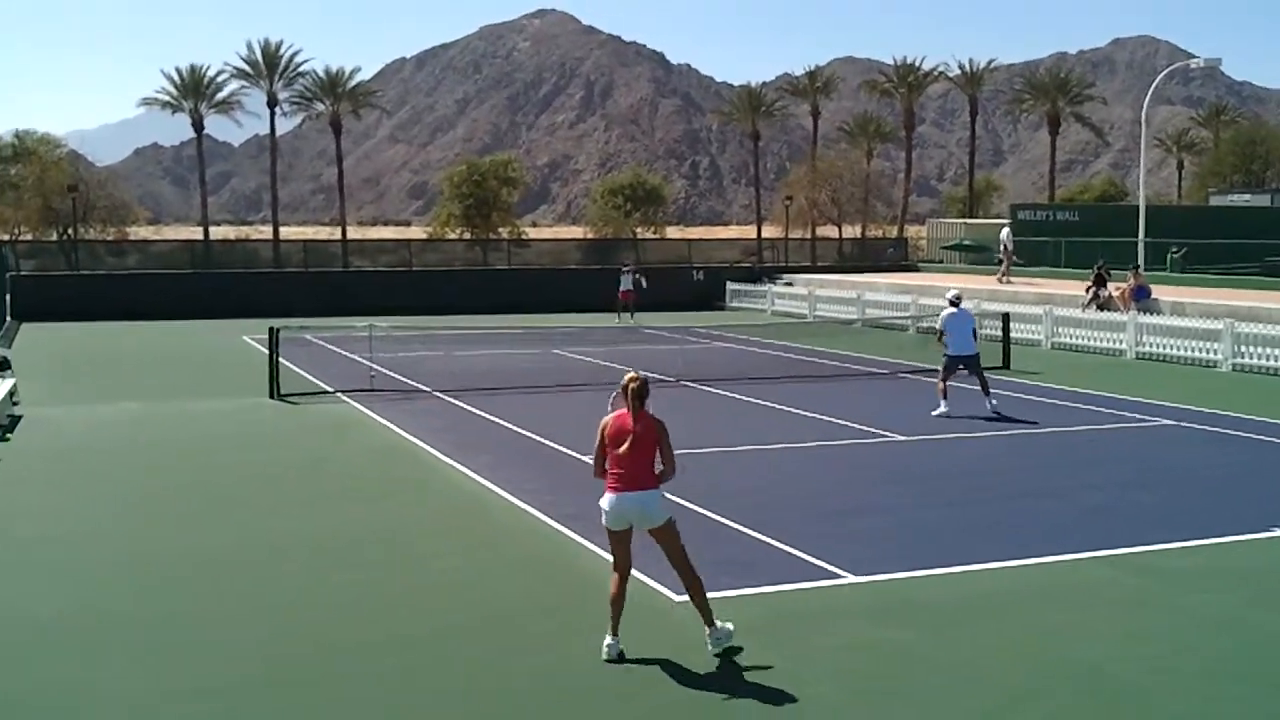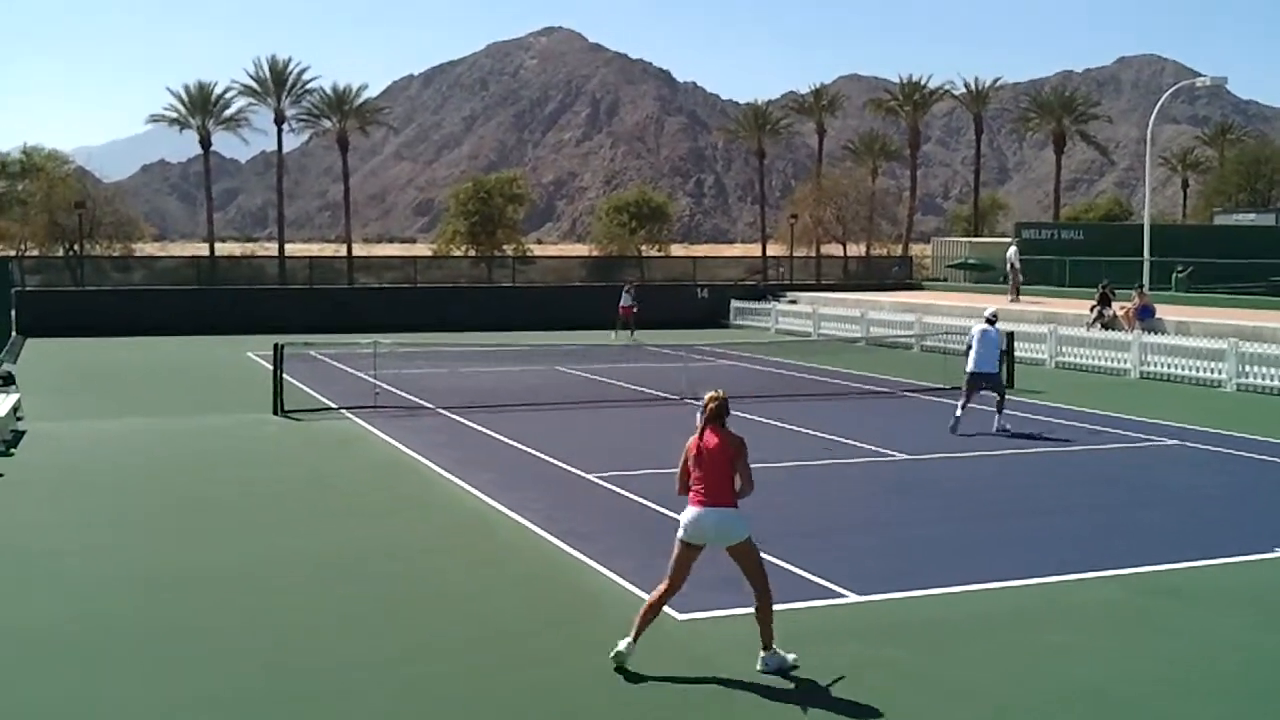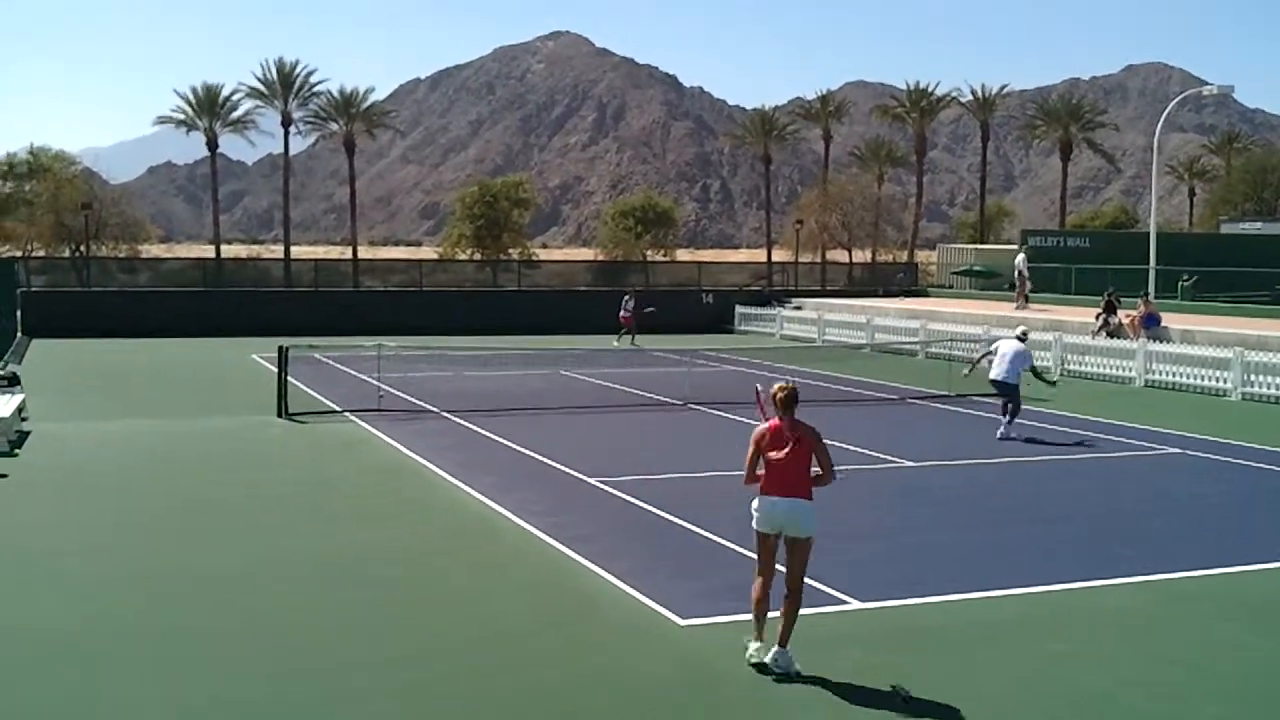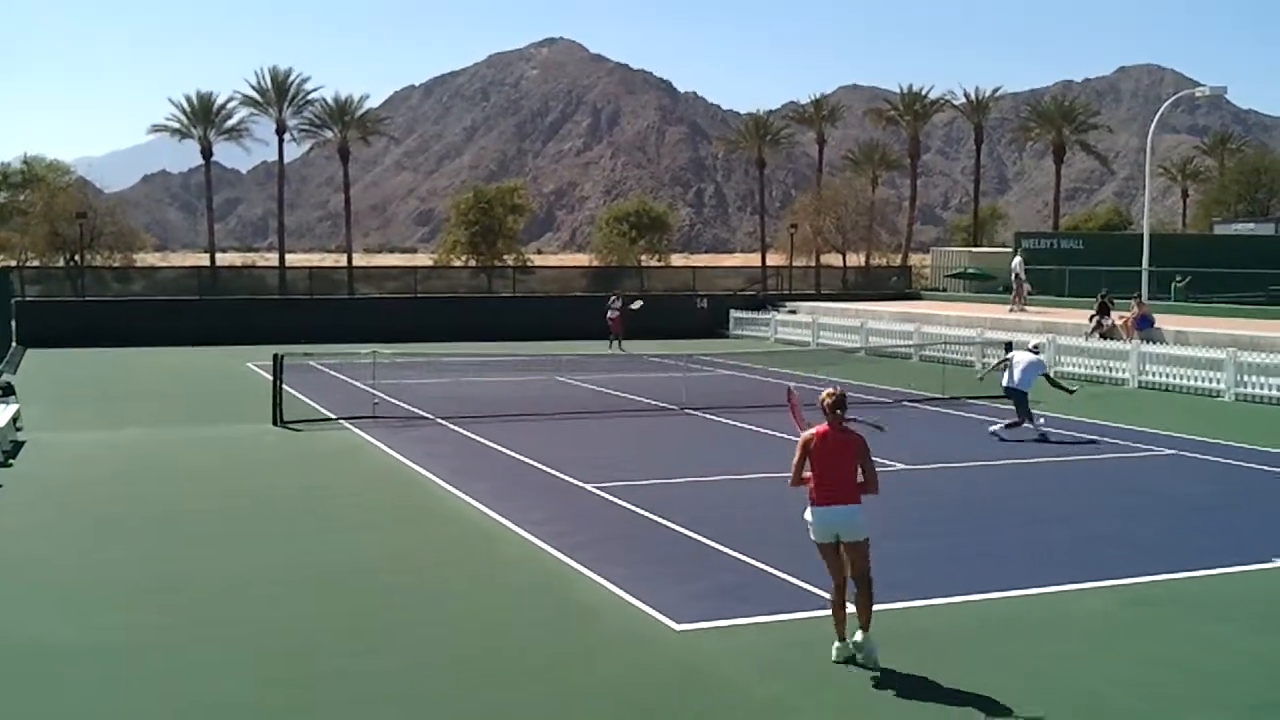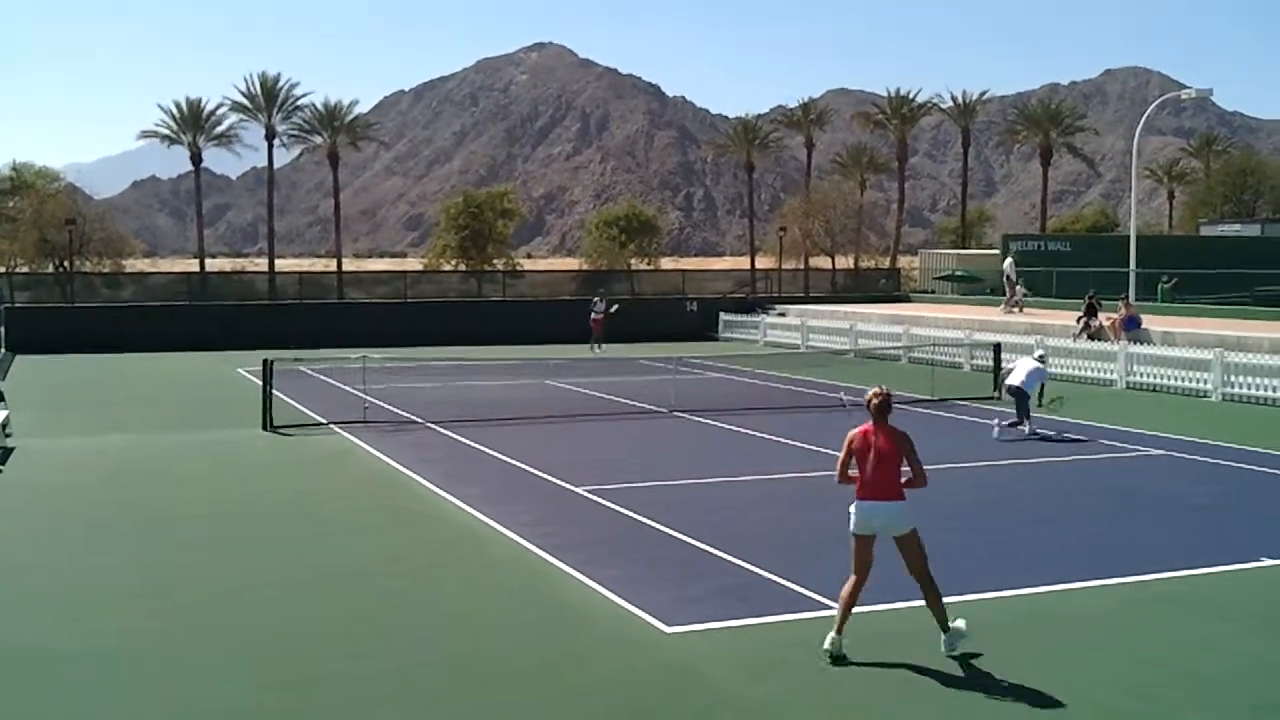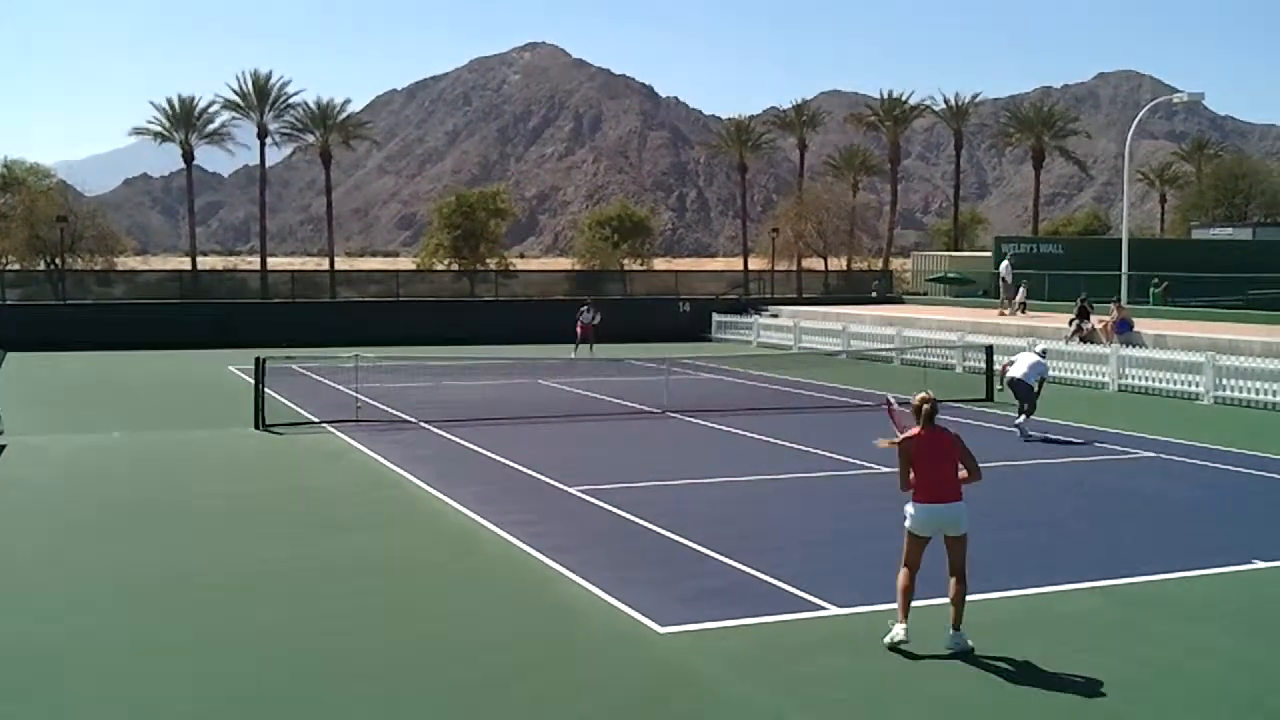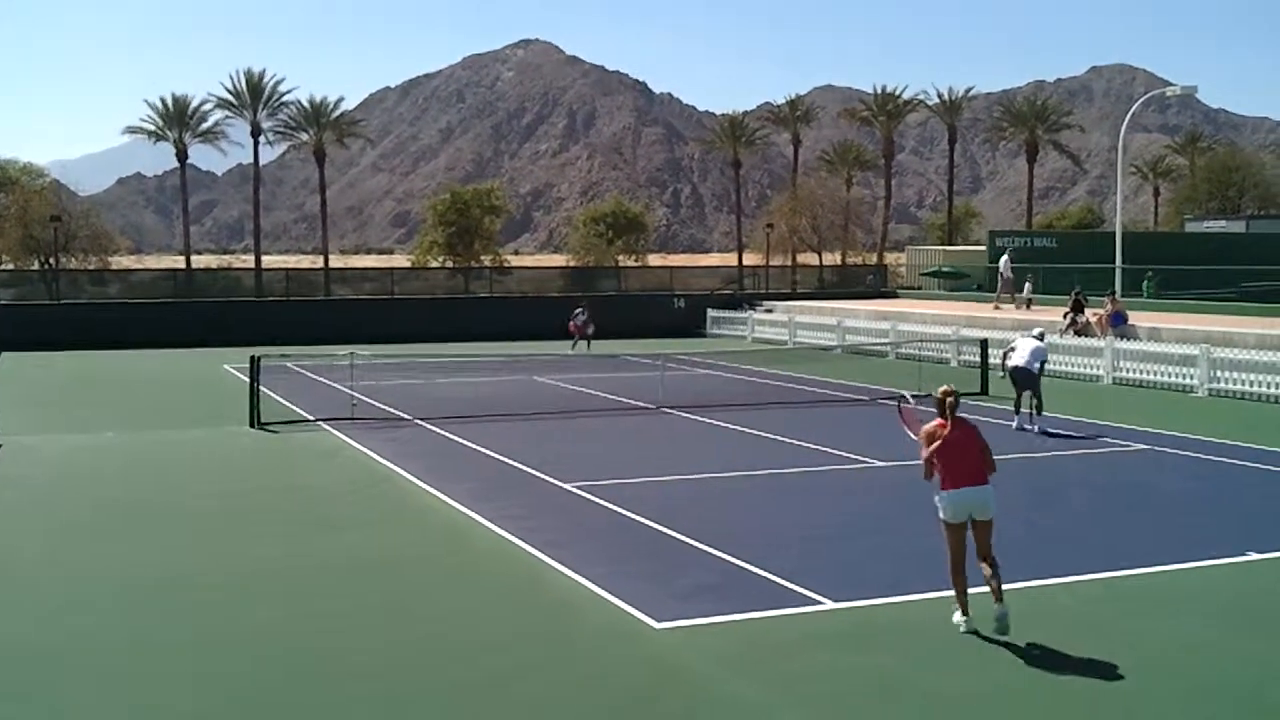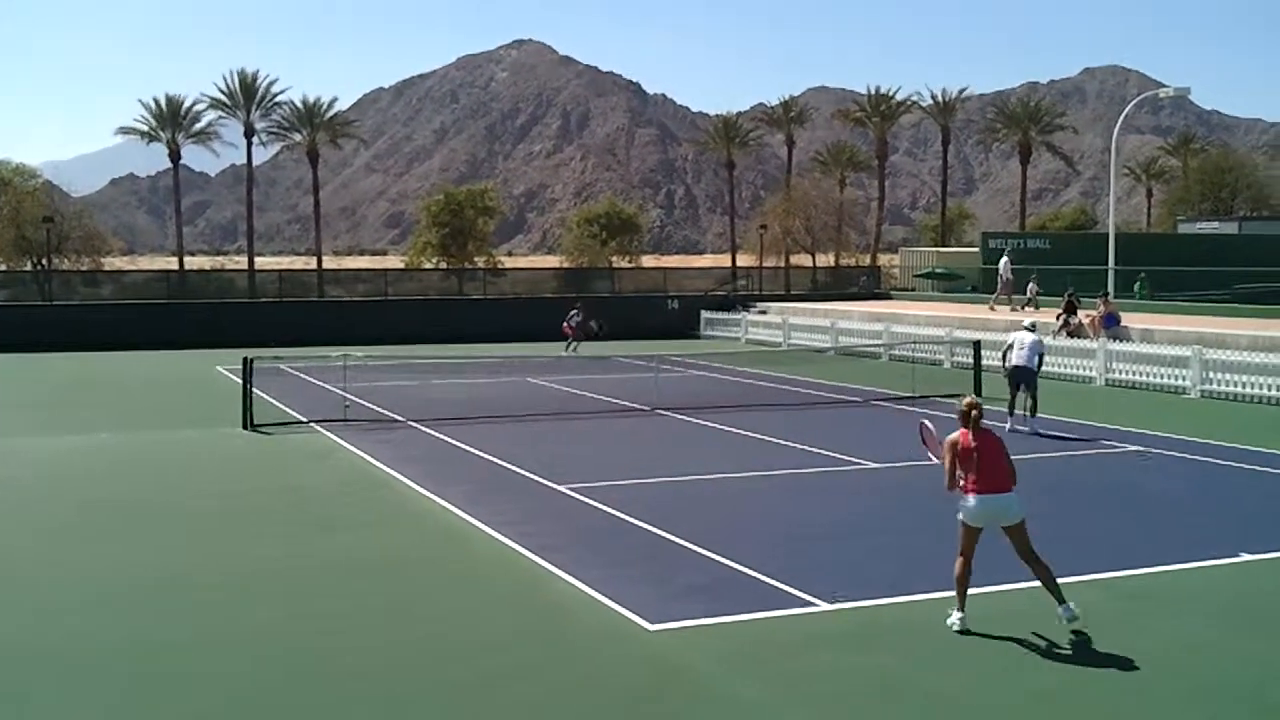
dt=0.2s
person 1, frame 1
left shoulder: (607, 422)
right shoulder: (656, 424)
left elbow: (598, 471)
right elbow: (669, 469)
left hip: (614, 501)
right hip: (648, 499)
left knee: (620, 572)
right knee: (684, 568)
left ankle: (612, 640)
right ankle: (713, 630)
person 1, frame 2
left shoulder: (693, 442)
right shoulder: (735, 442)
left elbow: (682, 489)
right elbow: (747, 485)
right wrist: (733, 496)
left hip: (695, 515)
right hip: (727, 518)
left knee: (670, 586)
right knee: (760, 585)
left ankle: (628, 644)
right ankle: (768, 654)
person 1, frame 3
left shoulder: (761, 432)
right shoulder: (810, 433)
left elbow: (748, 478)
right elbow: (828, 475)
right wrist: (803, 482)
left hip: (768, 505)
right hip: (801, 508)
left knee: (764, 578)
right knee: (794, 585)
left ankle: (757, 643)
right ankle: (780, 652)
person 1, frame 4
left shoulder: (809, 437)
right shoulder: (857, 439)
left elbow: (795, 480)
right elbow: (872, 487)
left hip: (820, 514)
right hip: (850, 513)
left knee: (839, 581)
right knee: (862, 581)
left ankle: (841, 643)
right ankle: (862, 635)
person 1, frame 5
left shoulder: (854, 436)
right shoulder: (901, 438)
left elbow: (841, 477)
right elbow: (921, 480)
left hip: (863, 509)
right hip: (894, 509)
left knee: (858, 576)
right knee: (922, 574)
left ankle: (835, 637)
right ankle: (948, 633)
person 1, frame 6
left shoulder: (906, 440)
right shoulder: (952, 438)
left elbow: (904, 485)
right elbow: (976, 474)
left hip: (922, 510)
right hip: (953, 509)
left knee: (908, 569)
right knee: (957, 573)
left ankle: (901, 626)
right ankle: (956, 634)
person 1, frame 7
left shoulder: (930, 431)
right shoulder: (972, 427)
left elbow: (928, 474)
right elbow: (991, 467)
left hip: (953, 496)
right hip: (982, 492)
left knee: (957, 559)
right knee: (986, 556)
left ankle: (964, 616)
right ankle: (999, 604)
person 1, frame 8
left shoulder: (953, 440)
right shoulder: (995, 438)
left elbow: (950, 484)
right elbow: (1012, 478)
left hip: (976, 502)
right hip: (1007, 499)
left knee: (964, 557)
right knee: (1030, 556)
left ankle: (959, 615)
right ankle: (1064, 606)
